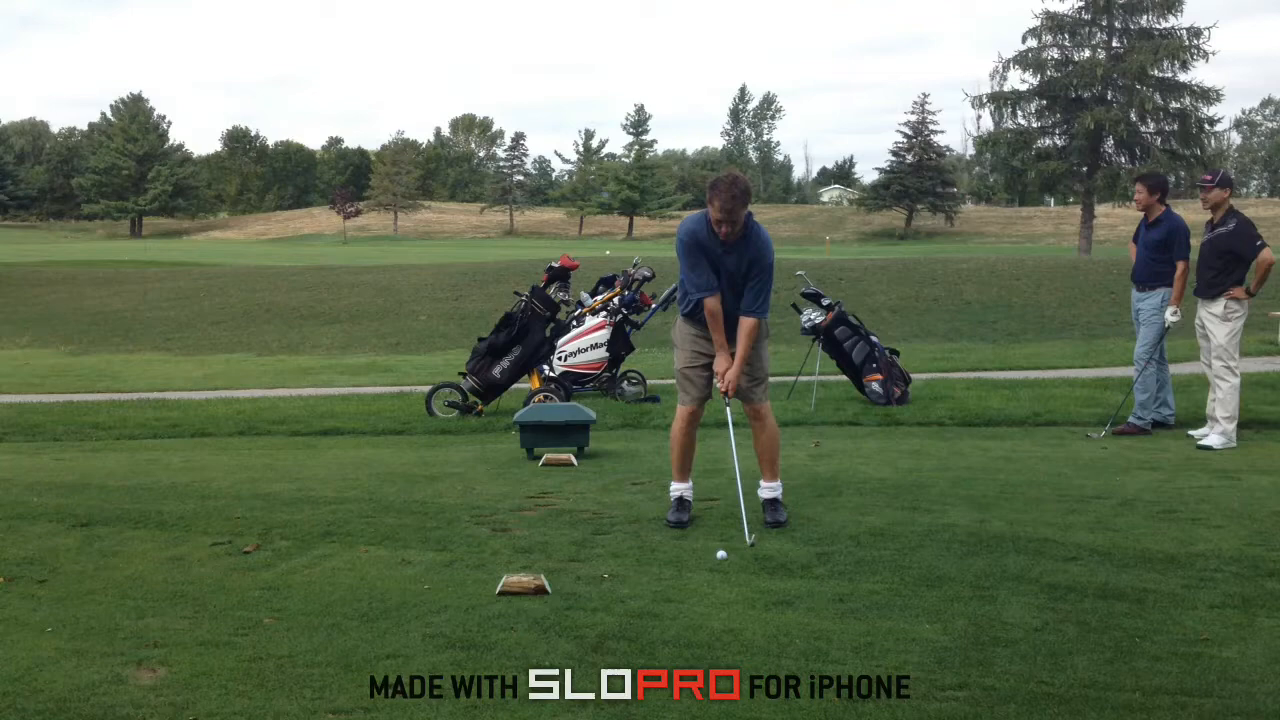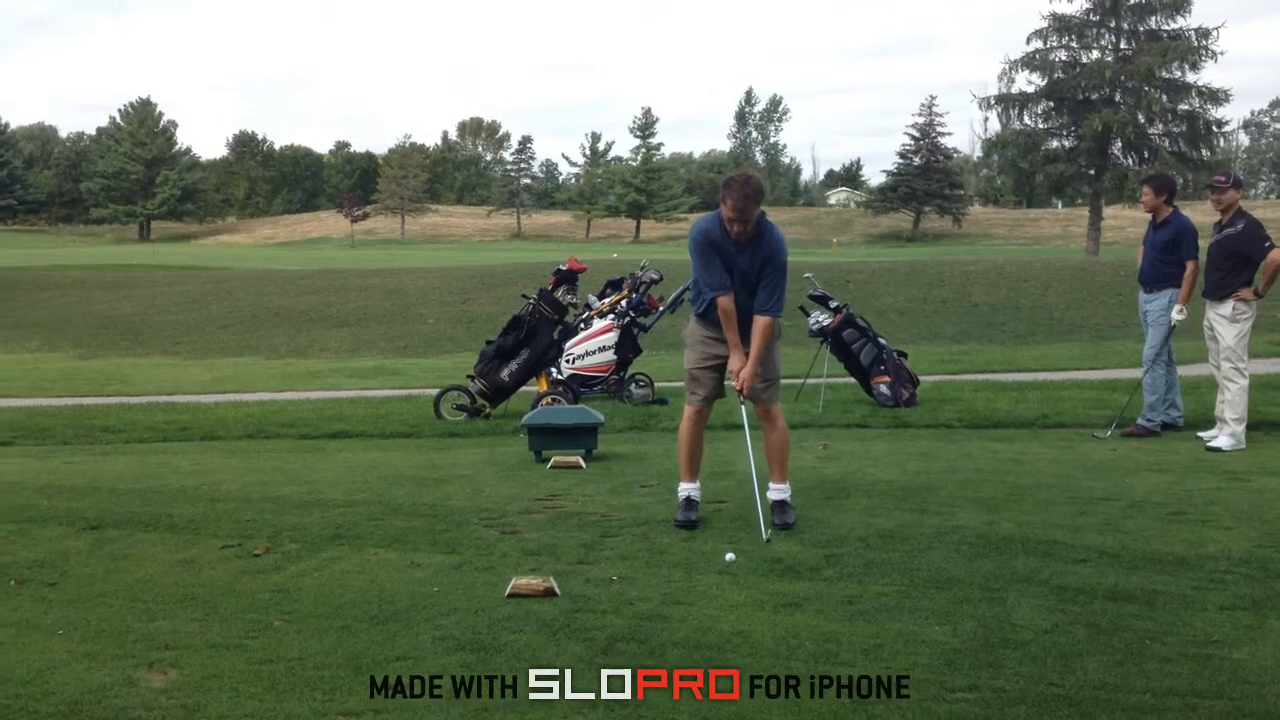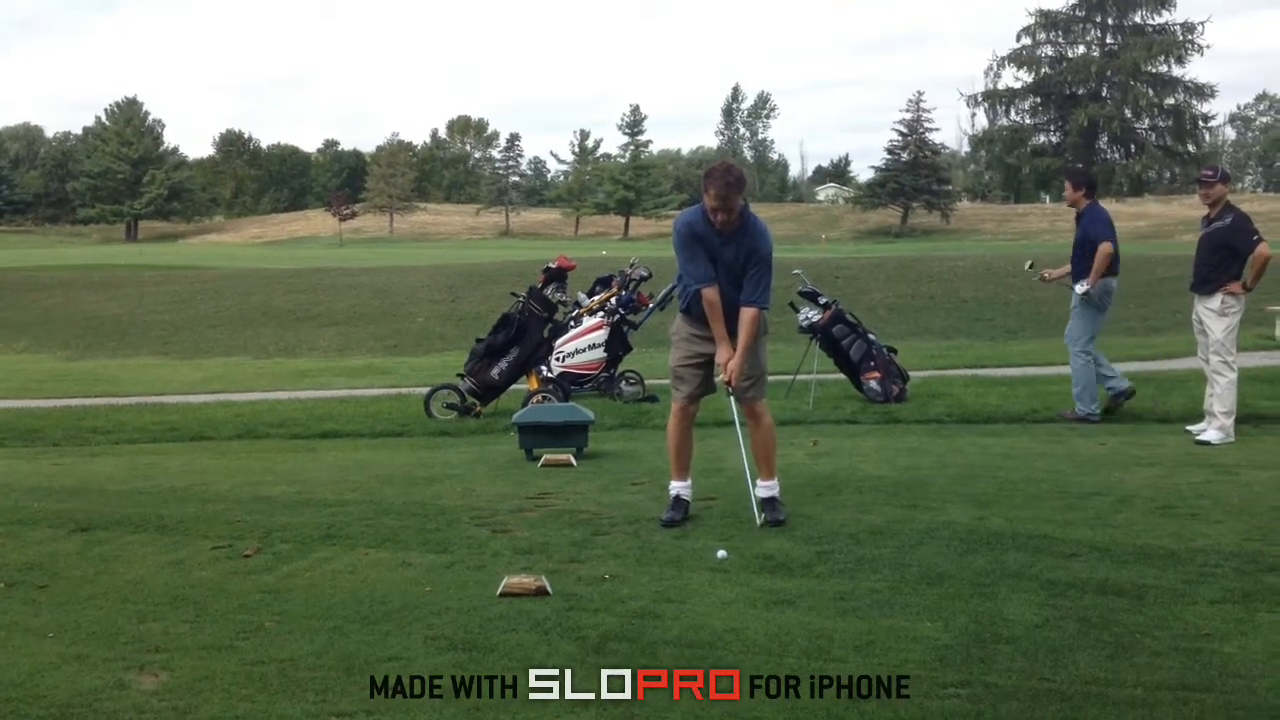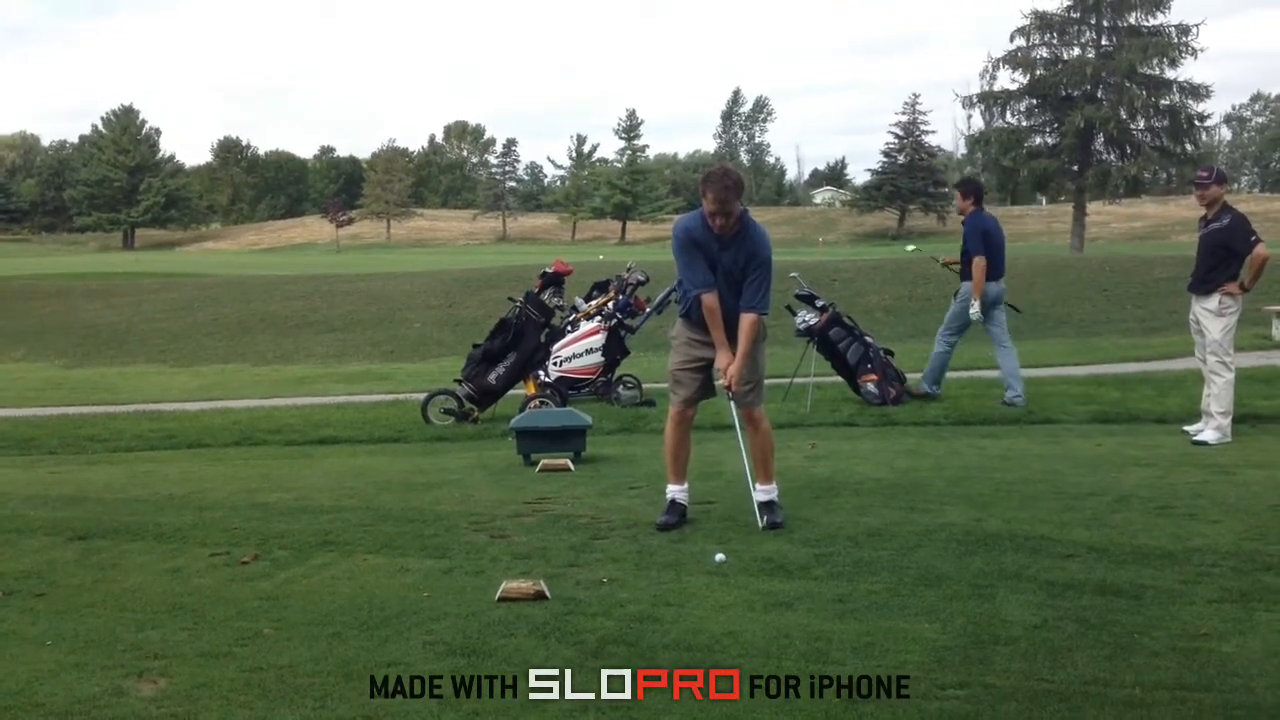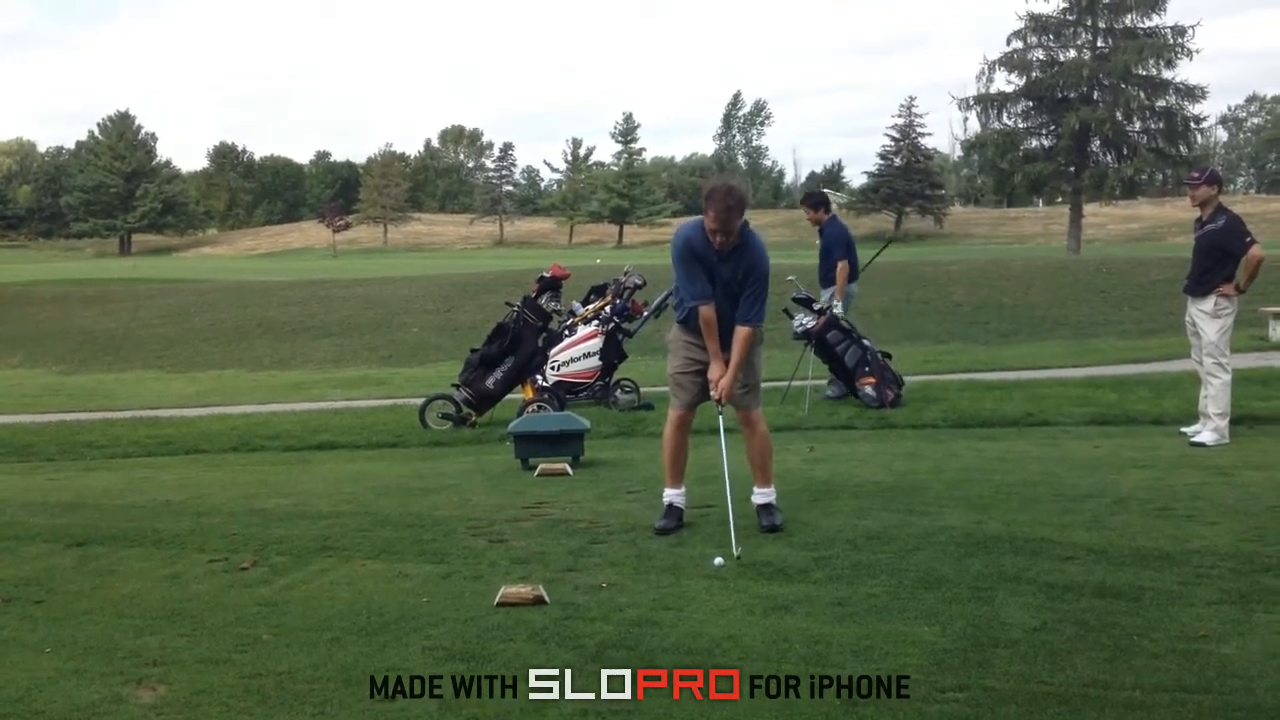
dt=1s
person 1, frame 1
left shoulder: (760, 244)
right shoulder: (690, 232)
left elbow: (752, 312)
right elbow: (709, 297)
left wrist: (737, 365)
right wrist: (720, 352)
left hip: (746, 328)
right hip: (697, 326)
left knee: (759, 409)
right knee: (688, 410)
left ankle: (771, 492)
right ankle: (681, 493)
person 1, frame 2
left shoulder: (773, 242)
right shoulder: (703, 232)
left elbow: (766, 311)
right elbow: (721, 296)
left wrist: (751, 364)
right wrist: (734, 351)
left hip: (758, 328)
right hip: (709, 327)
left knee: (770, 409)
right knee: (696, 409)
left ankle: (780, 494)
right ankle: (689, 494)
person 1, frame 3
left shoulder: (757, 234)
right shoulder: (687, 225)
left elbow: (752, 303)
right elbow: (706, 288)
left wrist: (739, 355)
right wrist: (720, 345)
left hip: (744, 325)
right hip: (694, 325)
left knee: (755, 407)
right knee: (682, 407)
left ankle: (768, 491)
right ankle: (680, 493)
person 1, frame 4
left shoulder: (757, 239)
right shoulder: (685, 230)
left elbow: (752, 309)
right elbow: (706, 294)
left wrist: (738, 360)
right wrist: (720, 350)
left hip: (743, 330)
right hip: (694, 329)
left knee: (753, 412)
right knee: (680, 411)
left ankle: (767, 495)
right ankle: (676, 497)
person 1, frame 5
left shoulder: (755, 252)
right shoulder: (685, 240)
left elbow: (747, 322)
right elbow: (703, 305)
left wrist: (731, 373)
right wrist: (714, 361)
left hip: (739, 337)
right hip: (691, 334)
left knee: (751, 415)
right knee: (679, 416)
left ankle: (765, 498)
right ankle: (673, 501)
person 2, frame 1
left shoulder: (1238, 224)
right shoulder: (1210, 225)
left elbow: (1267, 258)
left wrist: (1250, 291)
left hip: (1226, 307)
right hip: (1205, 305)
left knee: (1224, 368)
right knee: (1212, 368)
left ankle: (1225, 432)
right ankle: (1213, 425)
person 2, frame 2
left shoulder: (1247, 226)
right shoulder: (1218, 226)
left hip: (1234, 308)
right hip: (1213, 306)
left knee: (1233, 370)
right knee: (1220, 370)
left ankle: (1234, 434)
right ankle: (1223, 426)
person 2, frame 3
left shoulder: (1235, 219)
right shoulder: (1206, 220)
left elbow: (1263, 253)
left wrist: (1247, 286)
left hip: (1222, 301)
right hip: (1201, 300)
left knee: (1222, 363)
right knee: (1209, 363)
left ankle: (1223, 427)
right ankle: (1211, 420)
person 2, frame 4
left shoulder: (1233, 220)
right shoulder: (1204, 221)
left elbow: (1261, 253)
left wrist: (1245, 286)
right wrist: (1196, 279)
left hip: (1220, 302)
right hip: (1199, 300)
left knee: (1219, 363)
right knee: (1206, 363)
left ankle: (1220, 427)
right ankle: (1208, 420)
person 2, frame 5
left shoulder: (1227, 222)
right shoulder: (1200, 222)
left elbow: (1256, 254)
left wrist: (1240, 287)
right wrist: (1192, 281)
left hip: (1215, 303)
right hip: (1195, 302)
left knee: (1215, 365)
right knee: (1203, 365)
left ankle: (1218, 429)
right ankle: (1206, 422)
person 3, frame 1
left shoulder: (1175, 225)
right shoulder: (1146, 221)
left elbow: (1182, 267)
left wrist: (1174, 306)
left hip: (1158, 296)
right hip: (1138, 294)
left knee: (1144, 356)
right knee: (1155, 357)
left ankle: (1141, 419)
right ankle: (1163, 414)
person 3, frame 2
left shoulder: (1182, 225)
right shoulder: (1154, 223)
left elbow: (1191, 267)
left wrist: (1181, 305)
right wrist: (1141, 266)
left hip: (1165, 298)
right hip: (1146, 296)
left knee: (1153, 358)
right knee: (1162, 358)
left ankle: (1150, 422)
right ankle: (1172, 416)
person 3, frame 3
left shoulder: (1094, 216)
right shoulder: (1089, 215)
left elbow: (1106, 250)
left wrist: (1090, 282)
right wrist: (1058, 273)
left hip: (1095, 287)
right hip: (1094, 286)
left knee: (1080, 349)
right knee: (1080, 344)
left ankle: (1087, 409)
right ankle: (1118, 386)
person 3, frame 4
left shoulder: (973, 225)
right shoulder: (991, 221)
left elbow: (979, 263)
left wrist: (975, 301)
right wrist: (954, 261)
left hip: (976, 288)
right hip: (996, 287)
left knee: (946, 338)
right knee: (1002, 343)
left ankle: (929, 387)
right ankle: (1015, 395)
person 3, frame 5
left shoulder: (834, 231)
right shoulder: (831, 228)
left elbow: (843, 267)
left wrist: (838, 301)
left hip: (838, 290)
right hip: (834, 290)
left ankle: (846, 383)
right ankle: (838, 386)
